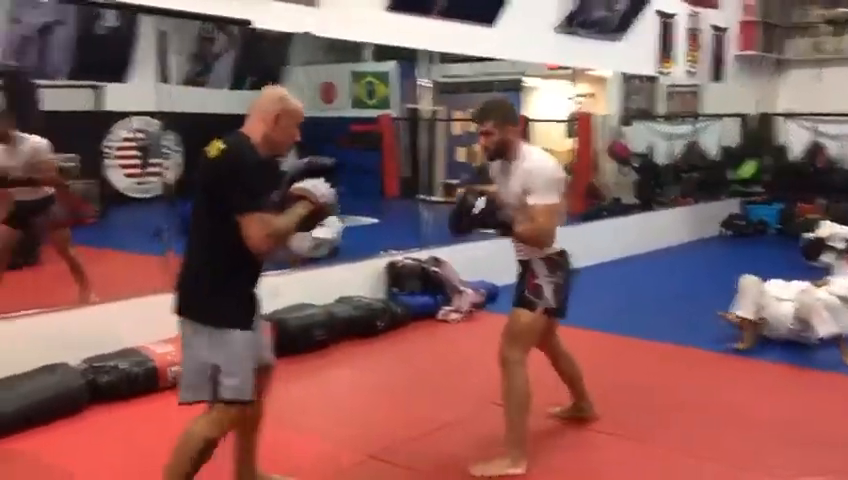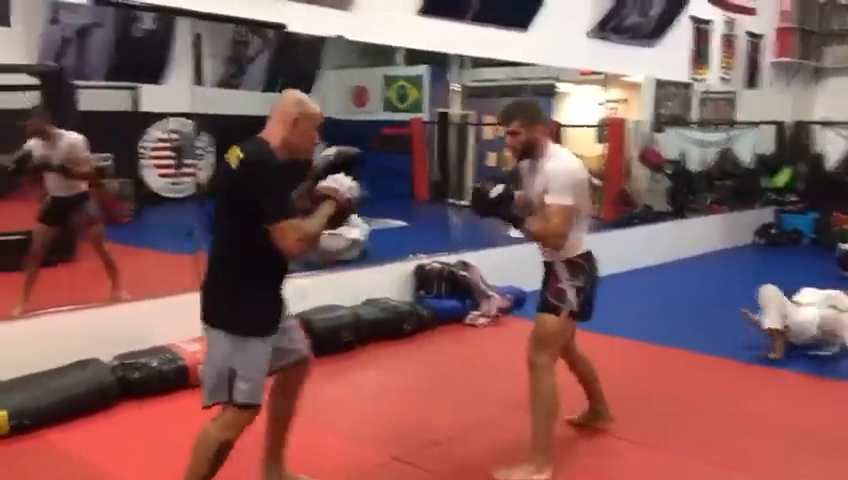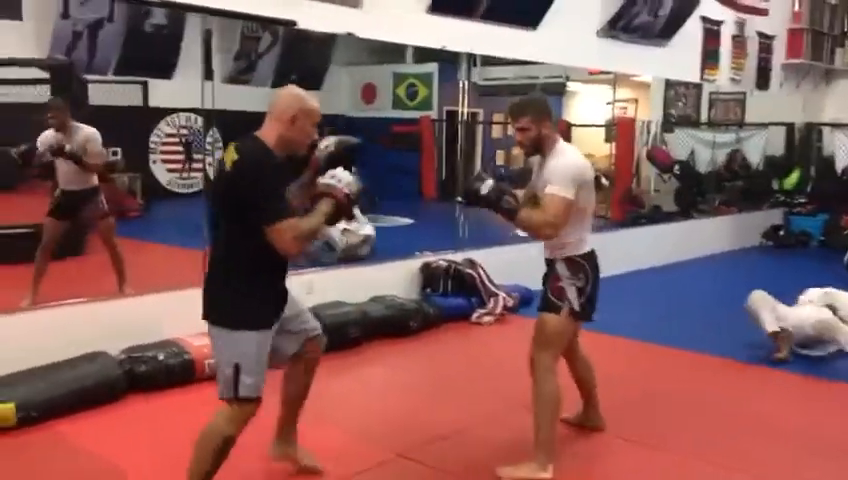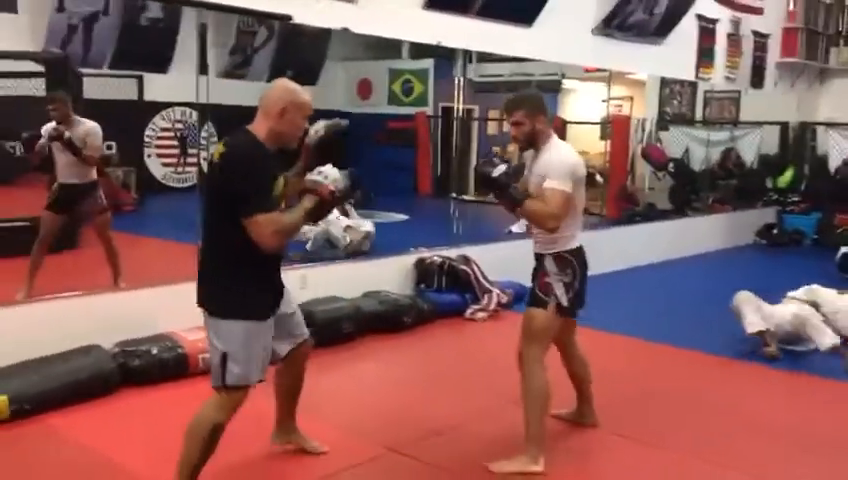
dt=0.1s
person 1, frame 1
left shoulder: (245, 156)
right shoulder: (238, 160)
left elbow: (255, 215)
right elbow: (261, 238)
left wrist: (296, 195)
right wrist: (305, 205)
left hip: (233, 292)
right hip: (215, 299)
left knee: (258, 374)
right knee: (226, 410)
person 1, frame 2
left shoulder: (267, 160)
right shoulder: (259, 167)
left elbow: (283, 211)
right elbow: (295, 241)
left wrist: (317, 182)
right wrist: (331, 203)
left hip: (261, 296)
right hip: (238, 304)
left knee: (296, 363)
right knee: (238, 411)
person 1, frame 3
left shoulder: (265, 157)
right shoulder: (254, 165)
left elbow: (282, 205)
right elbow: (291, 240)
left wrist: (319, 170)
right wrist: (329, 200)
left hip: (265, 289)
right hip: (239, 299)
left knee: (310, 342)
right knee: (242, 405)
left ankle: (285, 440)
person 1, frame 4
left shoulder: (263, 150)
right shoulder: (239, 158)
left elbow: (276, 199)
right elbow: (270, 235)
right wrist: (313, 196)
left hip: (264, 283)
right hip: (233, 293)
left knee: (297, 346)
right knee: (229, 393)
left ankle: (286, 429)
person 2, frame 1
left shoulder: (539, 167)
right shoulder: (499, 164)
left elbow: (542, 235)
left hip: (546, 268)
right hip: (532, 267)
left knee: (512, 355)
right knee: (546, 342)
right ankle: (583, 405)
person 2, frame 2
left shoulder: (562, 168)
right shoulder: (532, 162)
left elbow: (553, 233)
right elbow: (534, 213)
left wrist: (509, 210)
right wrist: (505, 204)
left hip: (571, 271)
right hip: (562, 268)
left knee: (540, 360)
right knee: (565, 348)
right ankle: (599, 412)
person 2, frame 3
left shoulder: (567, 164)
right shoulder: (544, 159)
left elbow: (546, 225)
right elbow: (530, 208)
left wrist: (499, 202)
right wrist: (500, 196)
left hip: (573, 269)
right hip: (564, 266)
left knee: (542, 360)
right knee: (568, 347)
right ankle: (591, 413)
person 2, frame 4
left shoulder: (561, 158)
right shoulder: (535, 155)
left elbow: (550, 219)
right elbow: (520, 208)
left wrist: (509, 188)
right wrist: (499, 185)
left hip: (561, 265)
right hip: (555, 262)
left knee: (531, 354)
right knee: (565, 343)
left ankle: (532, 455)
right ankle: (585, 411)
person 3, frame 1
left shoulder: (36, 145)
left elbow: (53, 178)
left wrist: (23, 181)
left hip: (43, 203)
right hip: (19, 205)
left knee: (65, 251)
left ankle: (86, 290)
person 3, frame 2
left shoulder: (74, 140)
right shoulder: (33, 145)
left elbow: (88, 174)
left wrist: (60, 169)
right wrist: (20, 162)
left hip: (79, 200)
right hip: (55, 201)
left knee: (100, 248)
right knee: (36, 250)
left ankle: (117, 289)
right ankle: (24, 301)
person 3, frame 3
left shoulder: (89, 134)
right shoulder: (47, 137)
left elbow: (98, 167)
right elbow: (36, 164)
left wrist: (71, 155)
right wrist: (32, 157)
left hip: (89, 194)
right hip: (65, 195)
left knee: (110, 242)
right knee: (46, 244)
left ankle: (123, 286)
right ankle: (33, 293)
person 3, frame 4
left shoulder: (91, 128)
right shoulder: (48, 129)
left elbow: (94, 161)
left wrist: (69, 143)
right wrist: (32, 146)
left hip: (88, 189)
right hip: (63, 189)
left knee: (106, 237)
right knee: (43, 237)
left ankle: (118, 280)
right ankle: (28, 286)
